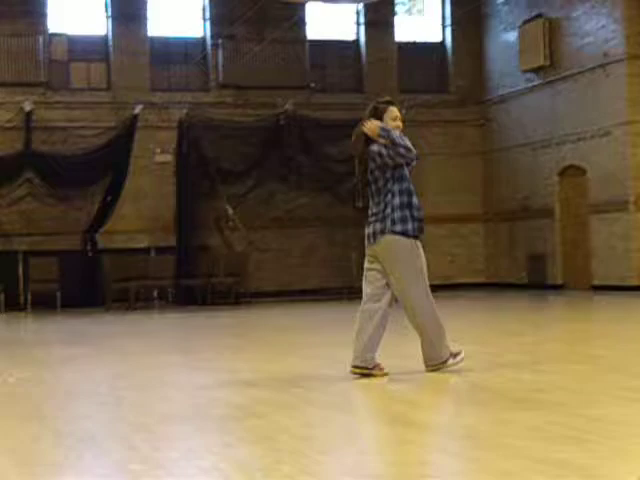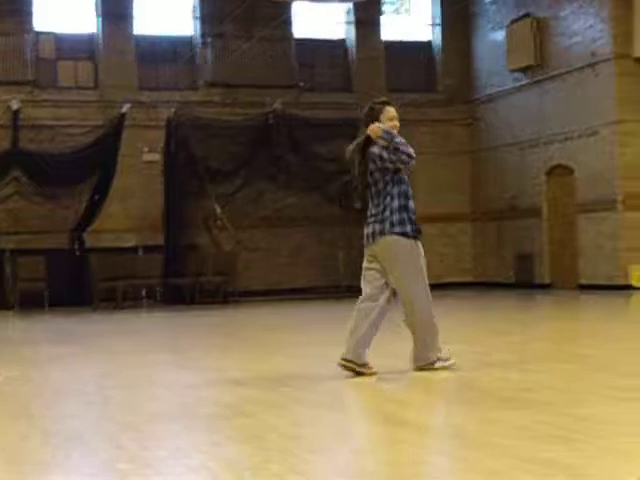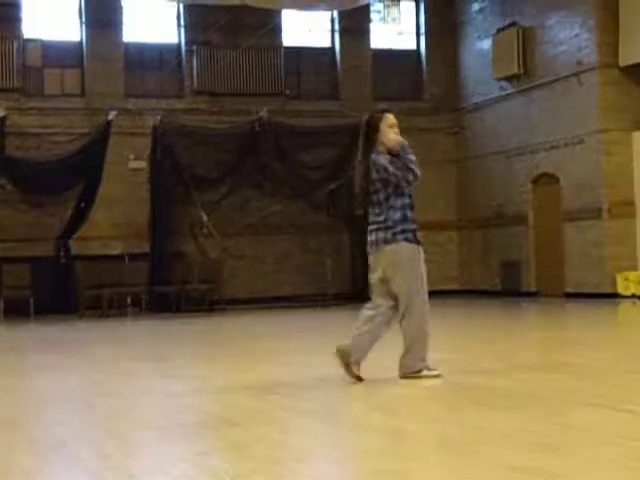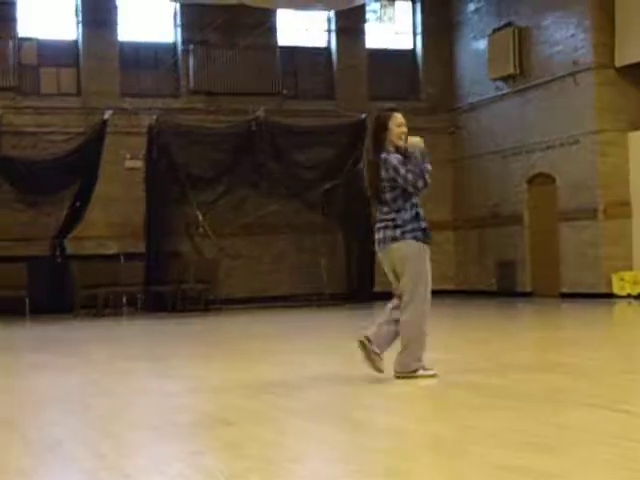
dt=0.1s
person 1, frame 1
left shoulder: (378, 152)
right shoulder: (377, 150)
right elbow: (409, 155)
right wrist: (384, 131)
left hip: (377, 234)
right hip: (396, 232)
left knee: (376, 296)
right knee: (417, 296)
left ankle: (363, 358)
right ankle: (438, 354)
person 1, frame 2
left shoulder: (374, 152)
right shoulder: (377, 152)
right elbow: (408, 158)
left wrist: (386, 135)
right wrist: (386, 134)
left hip: (376, 235)
right hip: (395, 233)
left knee: (373, 296)
right knee: (416, 296)
left ankle: (354, 354)
right ankle: (427, 355)
person 1, frame 3
left shoulder: (377, 161)
right shoulder: (382, 161)
right elbow: (410, 176)
left wrist: (395, 149)
right wrist: (399, 148)
left hip: (378, 242)
right hip: (399, 239)
left knee: (383, 302)
right knee: (415, 303)
left ankle: (352, 350)
right ankle: (413, 365)
person 1, frame 4
left shoulder: (381, 161)
right shoulder: (392, 160)
right elbow: (420, 182)
left wrist: (411, 152)
right wrist: (418, 151)
left hip: (387, 239)
right hip: (407, 237)
left knee: (404, 299)
right knee: (416, 302)
left ankle: (375, 339)
right ankle: (409, 363)
